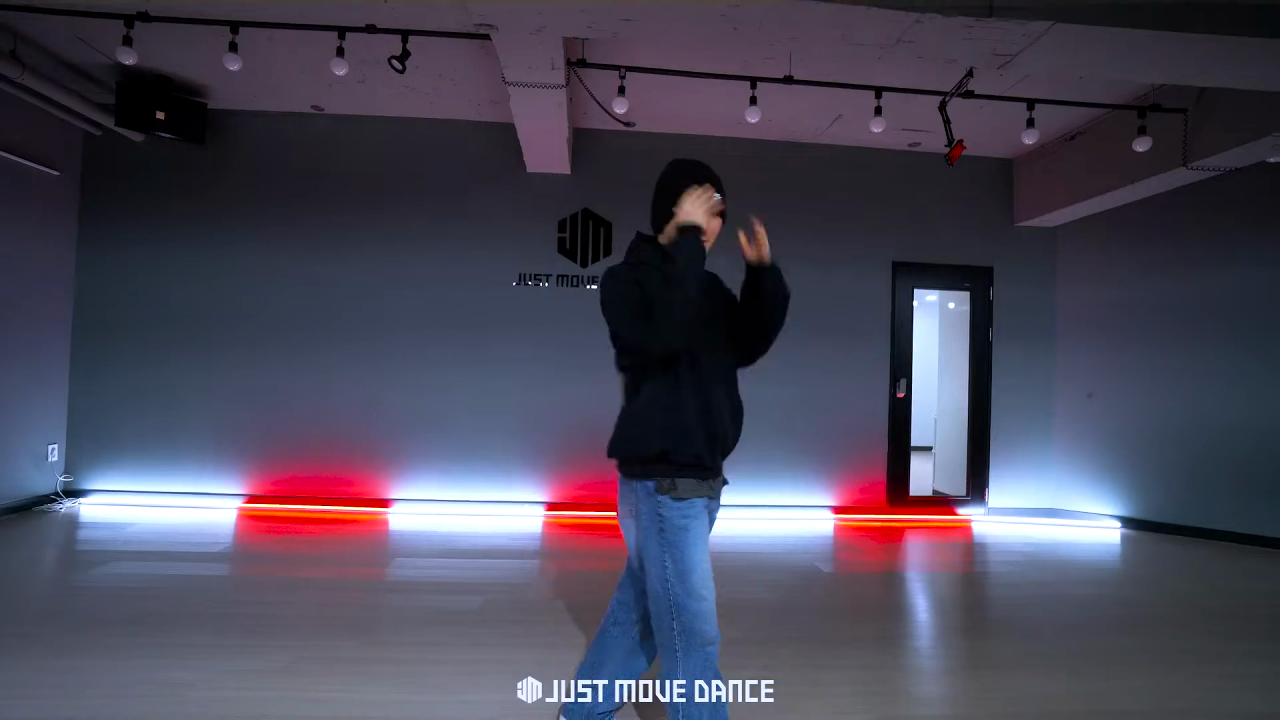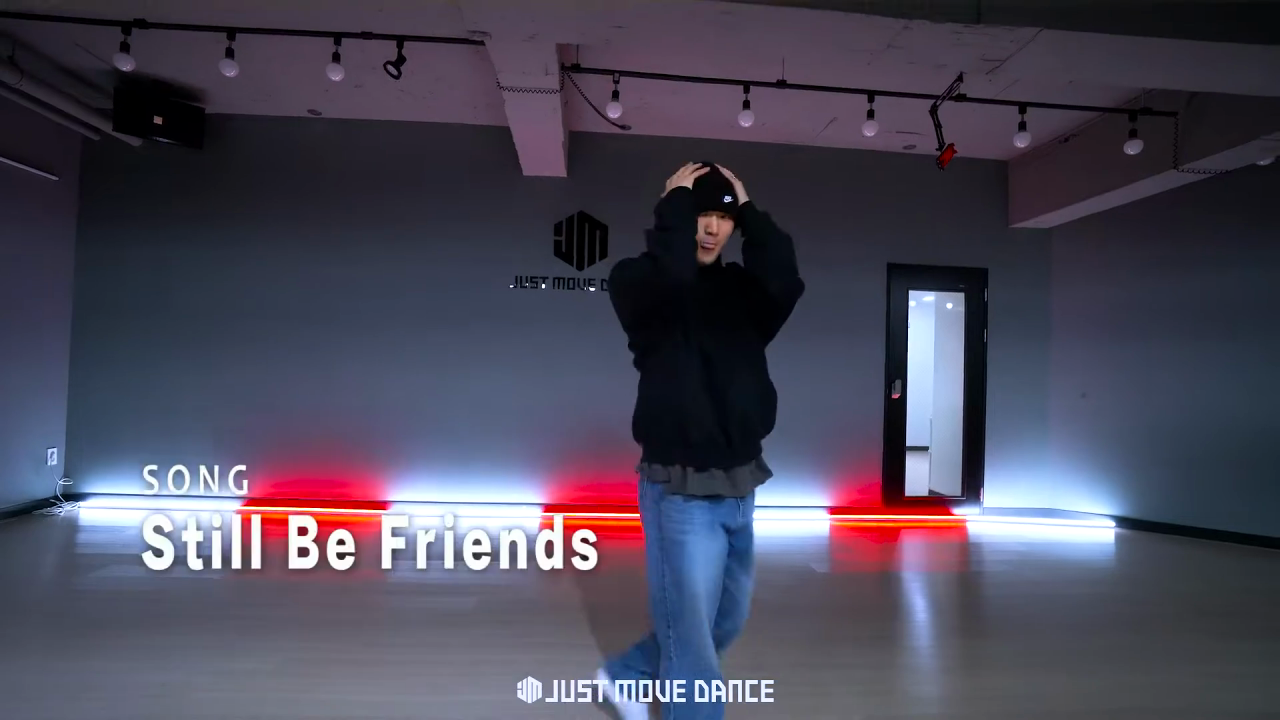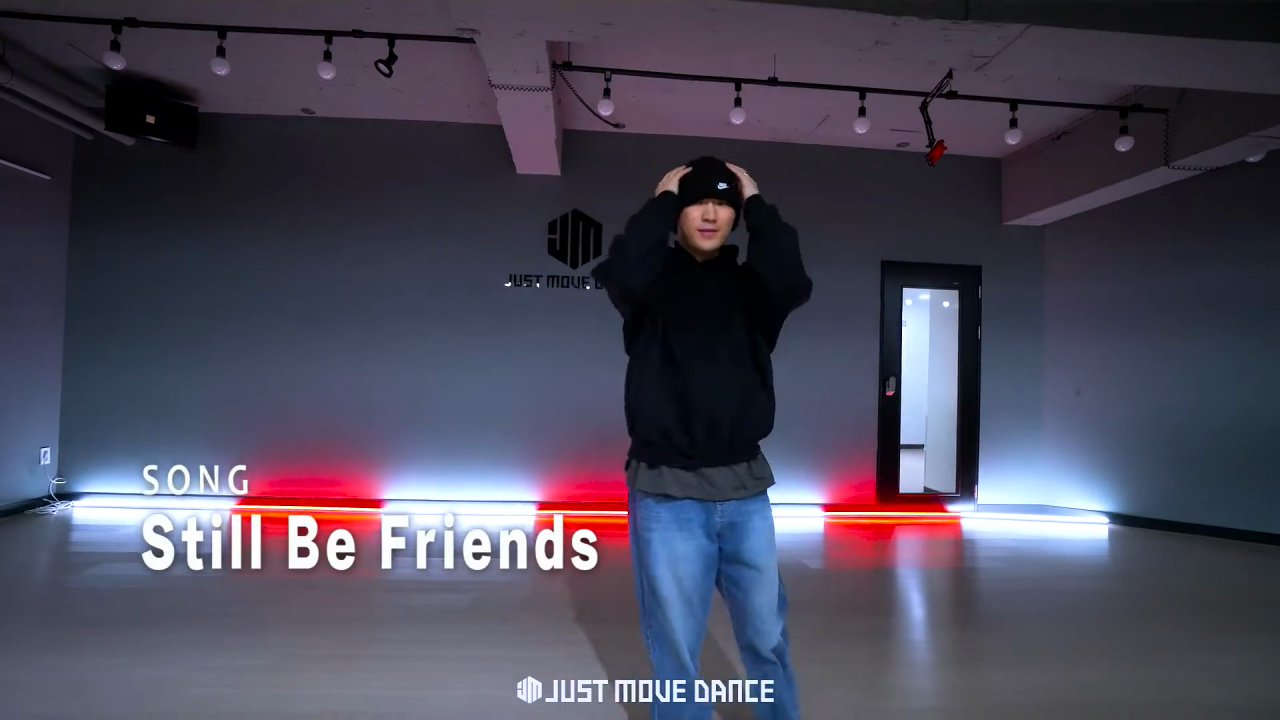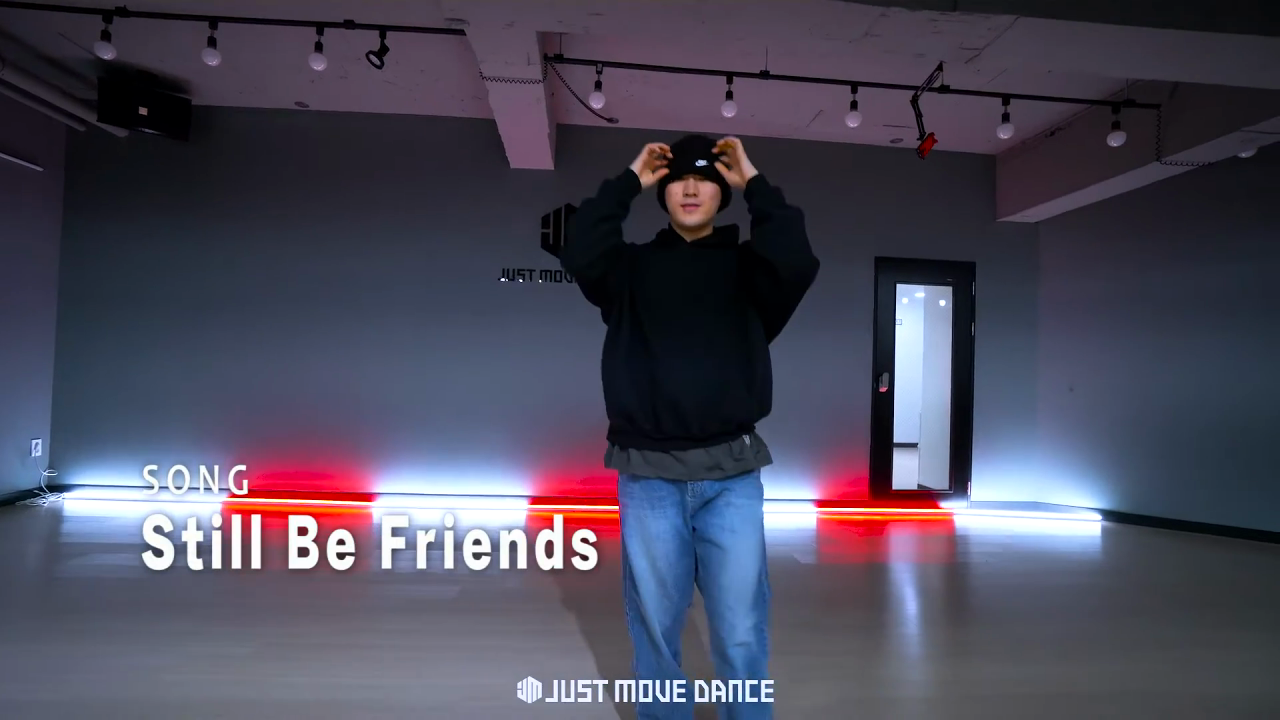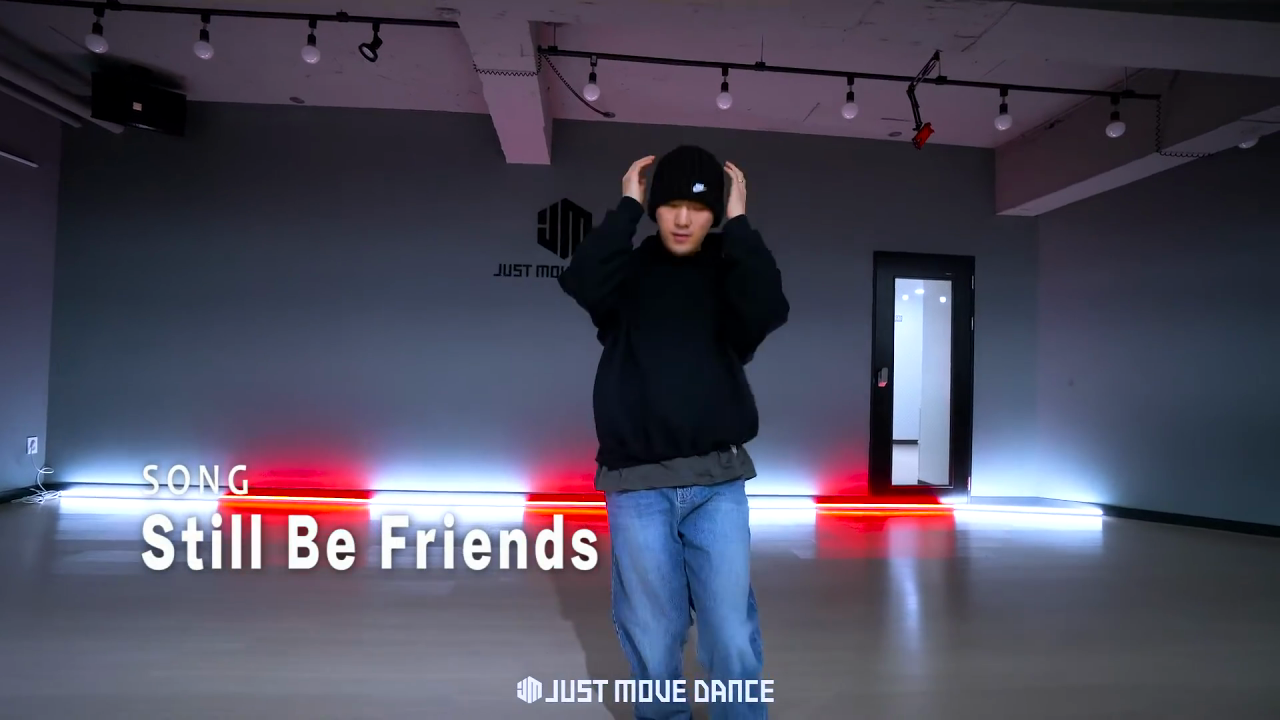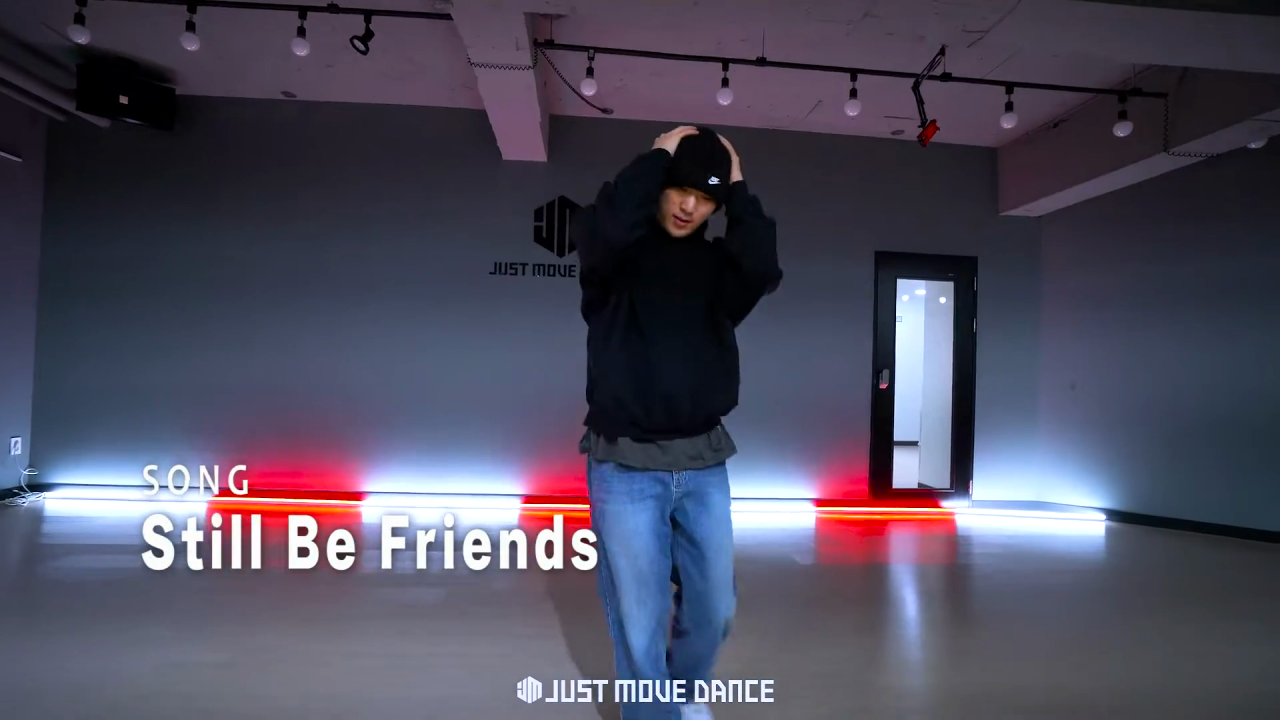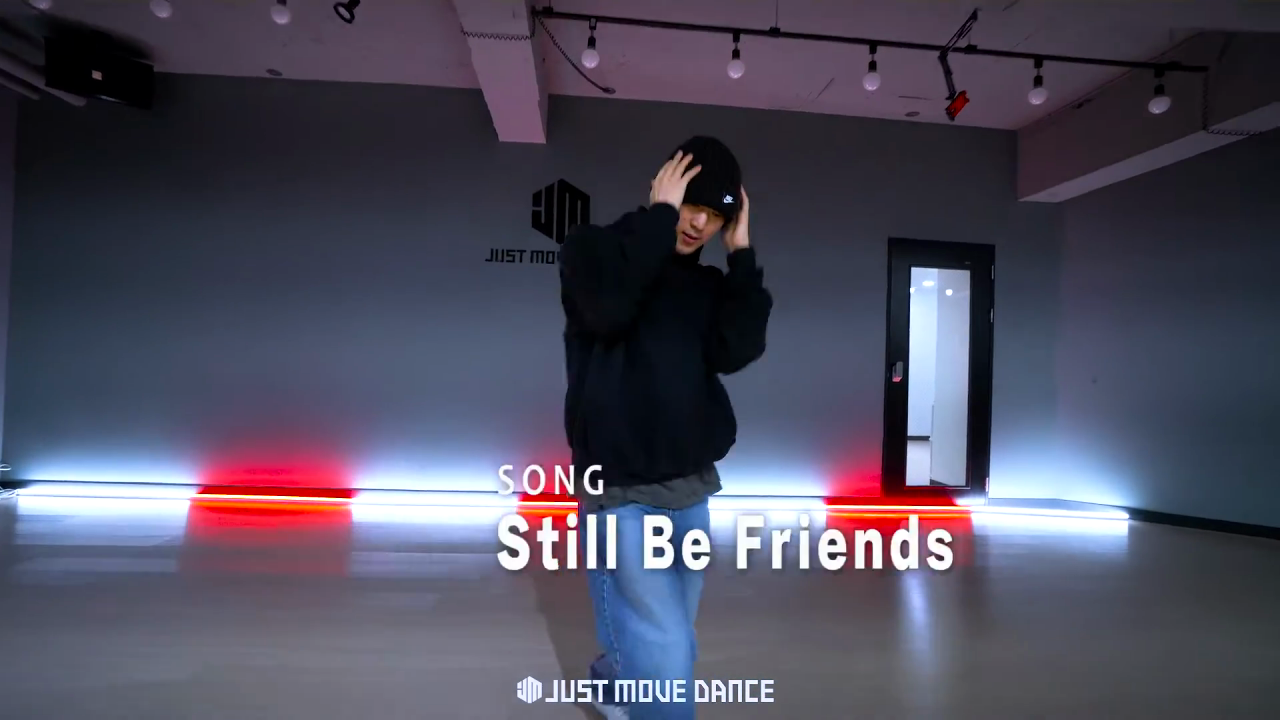
dt=0.3s
person 1, frame 1
left shoulder: (709, 286)
right shoulder: (629, 281)
left elbow: (746, 347)
right elbow: (662, 337)
left wrist: (763, 271)
right wrist: (685, 232)
left hip: (694, 483)
right hip: (660, 485)
left knee: (639, 611)
right knee: (693, 632)
person 1, frame 2
left shoulder: (740, 289)
right shoulder: (642, 287)
left elbow: (785, 283)
right elbow: (671, 271)
left wrist: (747, 208)
right wrist: (677, 198)
left hip: (739, 483)
right hip: (682, 490)
left knee: (724, 621)
right knee: (693, 637)
left ankle: (626, 675)
person 1, frame 3
left shoulder: (748, 286)
right shoulder: (651, 283)
left elbow: (791, 284)
right elbow: (624, 275)
left wrist: (755, 201)
right wrist: (663, 200)
left hip: (744, 489)
right hip: (667, 492)
left knee: (766, 634)
right knee: (677, 642)
person 1, frame 4
left shoulder: (748, 267)
right shoulder: (635, 267)
left elbow: (797, 263)
right elbow: (580, 253)
left wrist: (755, 185)
right wrist: (629, 183)
left hip: (730, 472)
right hip: (649, 473)
left knee: (739, 631)
right knee: (657, 623)
person 1, frame 5
left shoulder: (729, 279)
right shoulder: (626, 275)
left elbow: (766, 310)
right elbow: (583, 283)
left wrist: (737, 222)
right wrist: (628, 207)
left hip: (717, 482)
right hip: (637, 484)
left knee: (732, 639)
right knee: (652, 637)
person 1, frame 6
left shoulder: (716, 262)
right shoulder: (612, 248)
left elbow: (763, 270)
right elbow: (607, 227)
left wrist: (738, 188)
right wrist: (658, 156)
left hip: (703, 458)
right hip: (624, 463)
left knee: (714, 609)
right knee: (640, 620)
person 1, frame 7
left shoulder: (708, 285)
right shoulder: (593, 250)
left elbow: (738, 351)
right elbow: (609, 306)
left wrist: (741, 251)
right wrist: (659, 212)
left hip: (690, 492)
right hip: (620, 494)
left knee: (662, 648)
right knee: (665, 654)
